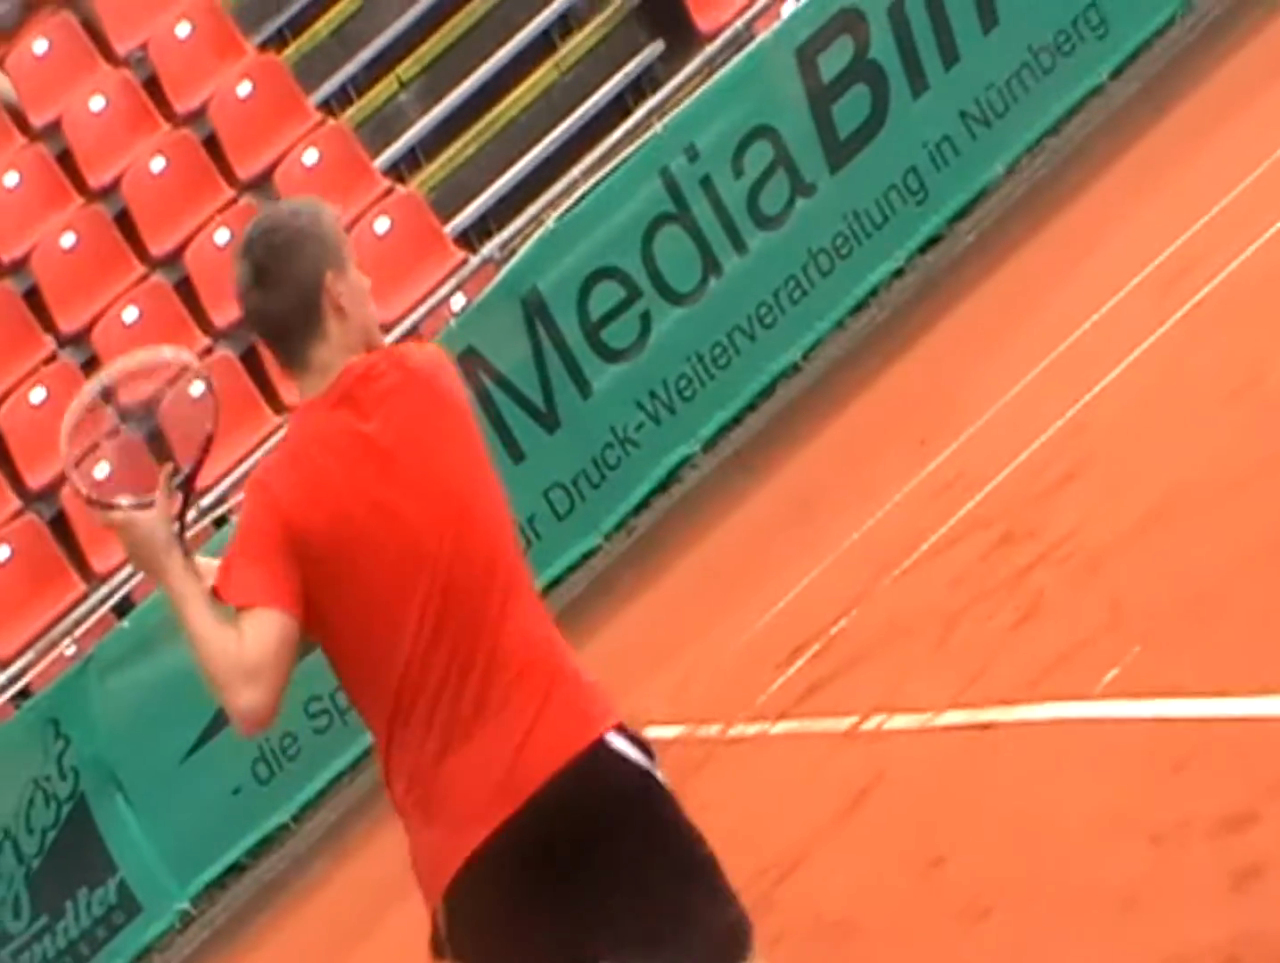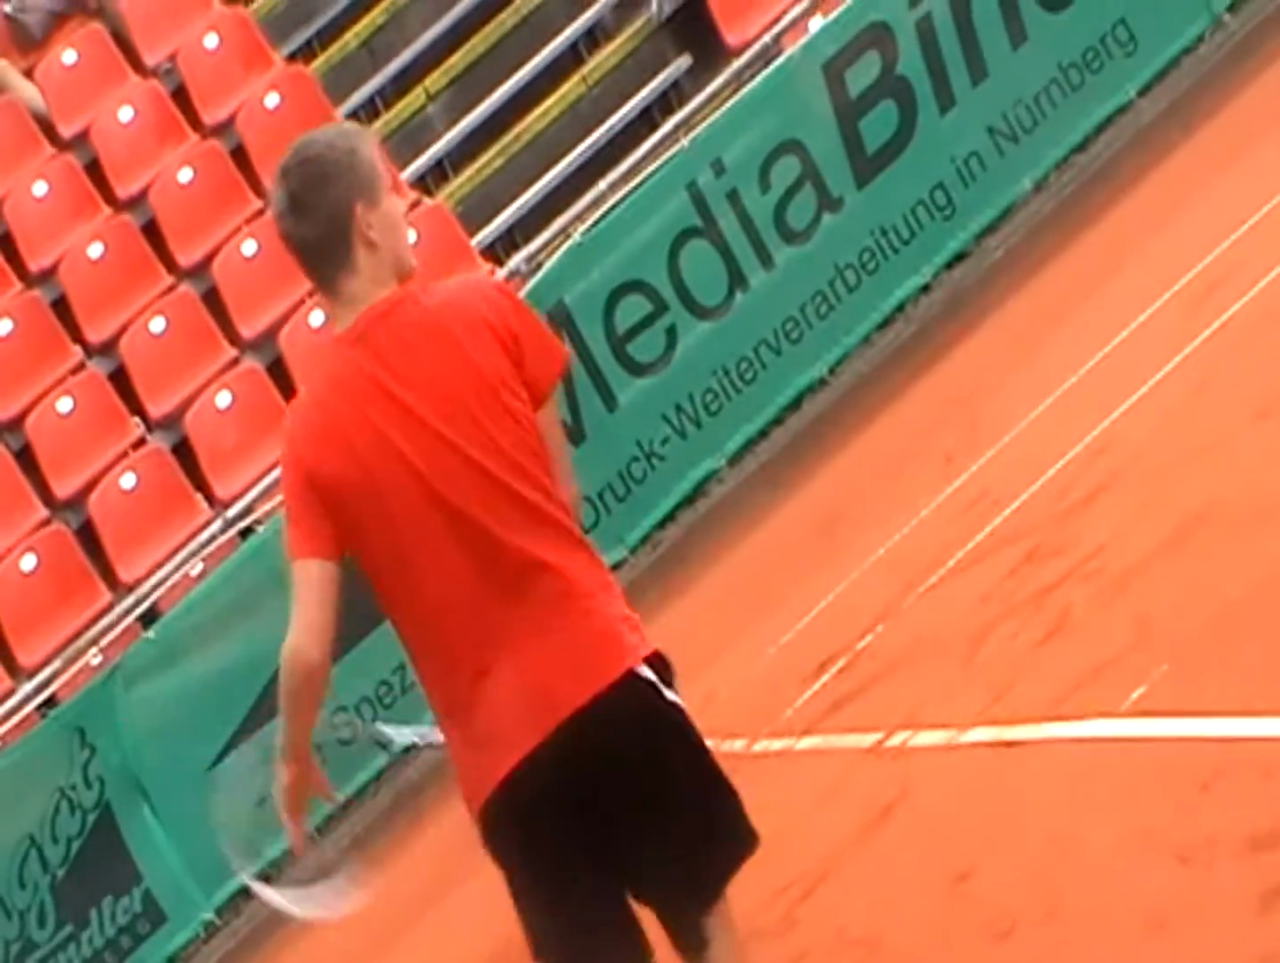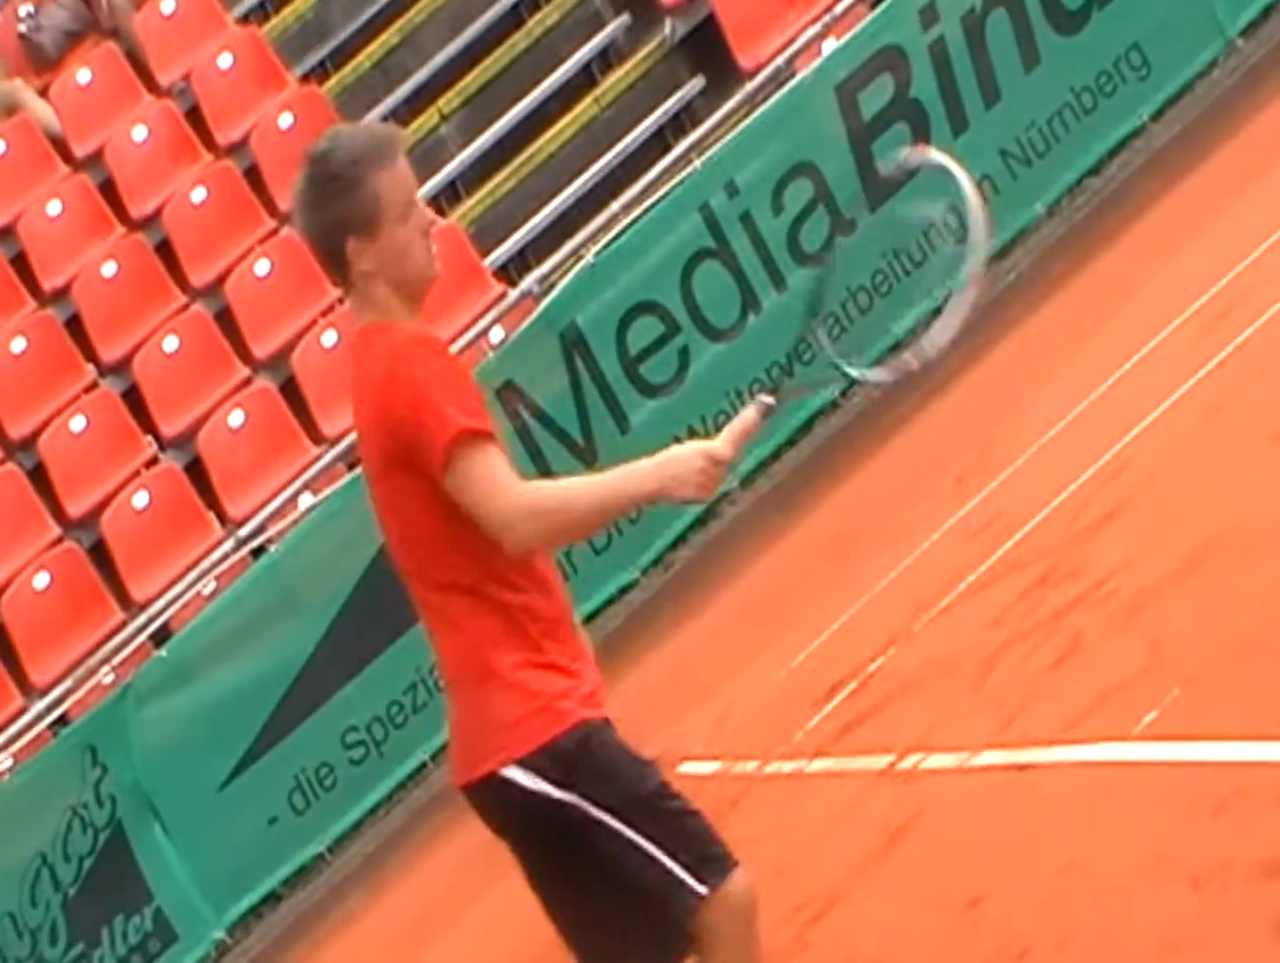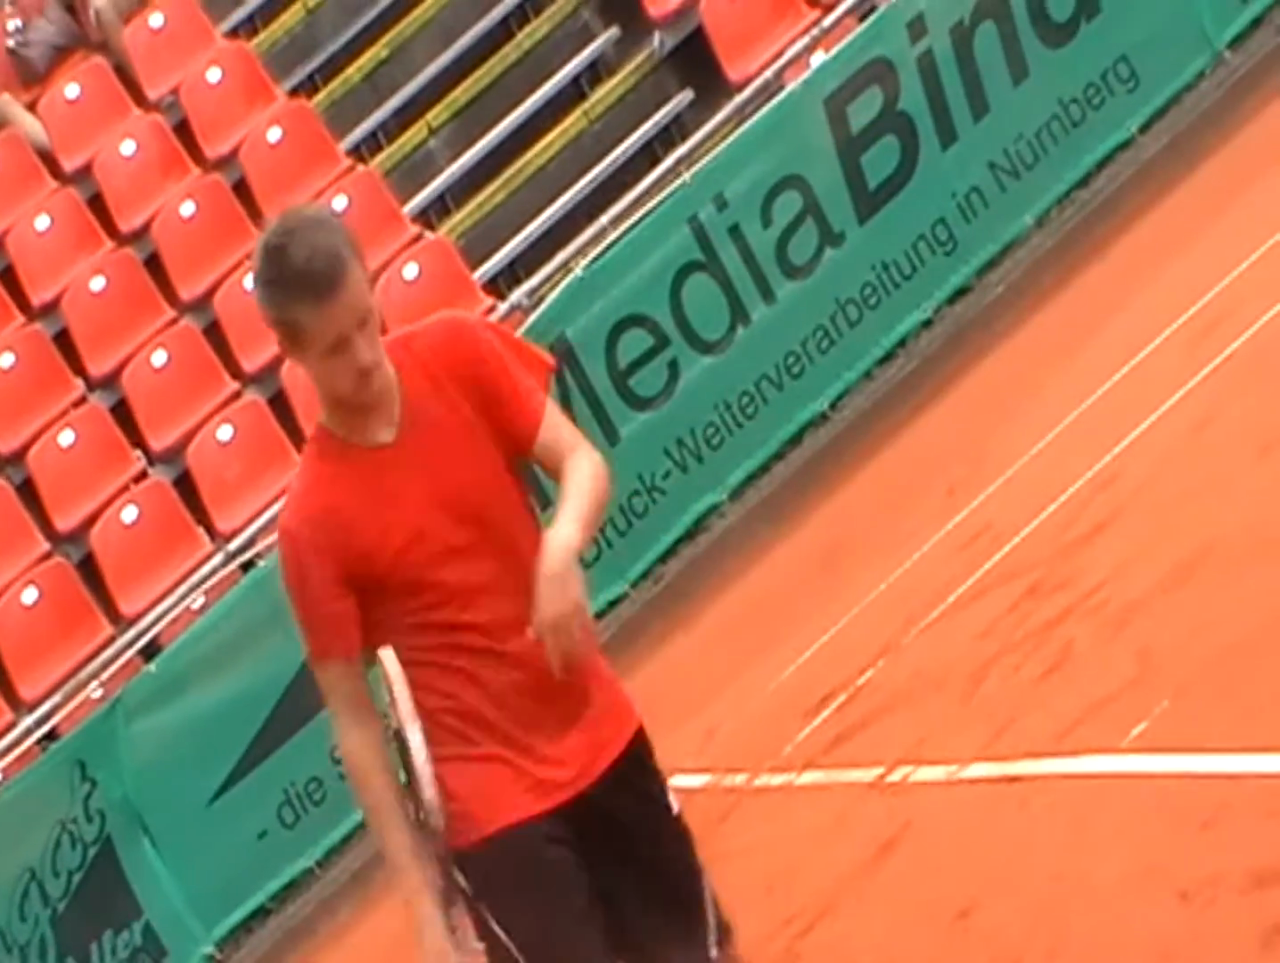
dt=0.5s
person 1, frame 1
left shoulder: (281, 491)
right shoulder: (431, 378)
left elbow: (254, 700)
left wrist: (173, 570)
right wrist: (236, 584)
right hip: (581, 743)
person 1, frame 2
left shoulder: (313, 434)
right shoulder: (483, 310)
left elbow: (309, 647)
right elbow: (555, 489)
left wrist: (294, 753)
left hip: (500, 748)
right hip: (602, 669)
person 1, frame 3
left shoulder: (400, 356)
right shoulder: (406, 365)
right elbow: (515, 516)
right wrist: (663, 472)
left hip: (544, 702)
right hip: (527, 724)
person 1, frame 4
left shoulder: (456, 352)
right shoulder: (315, 518)
left elbow: (582, 463)
right elbow: (351, 718)
left wrist: (563, 548)
right wrist: (421, 890)
left hip: (601, 735)
right hip: (494, 799)
